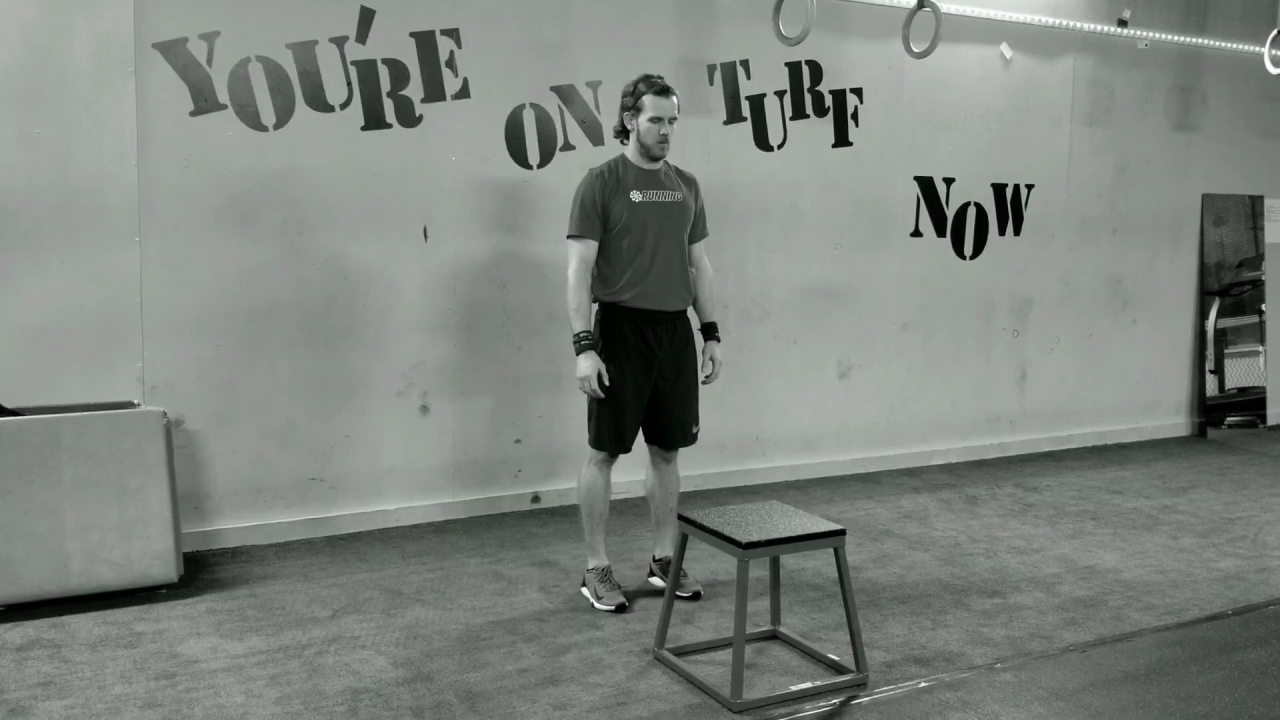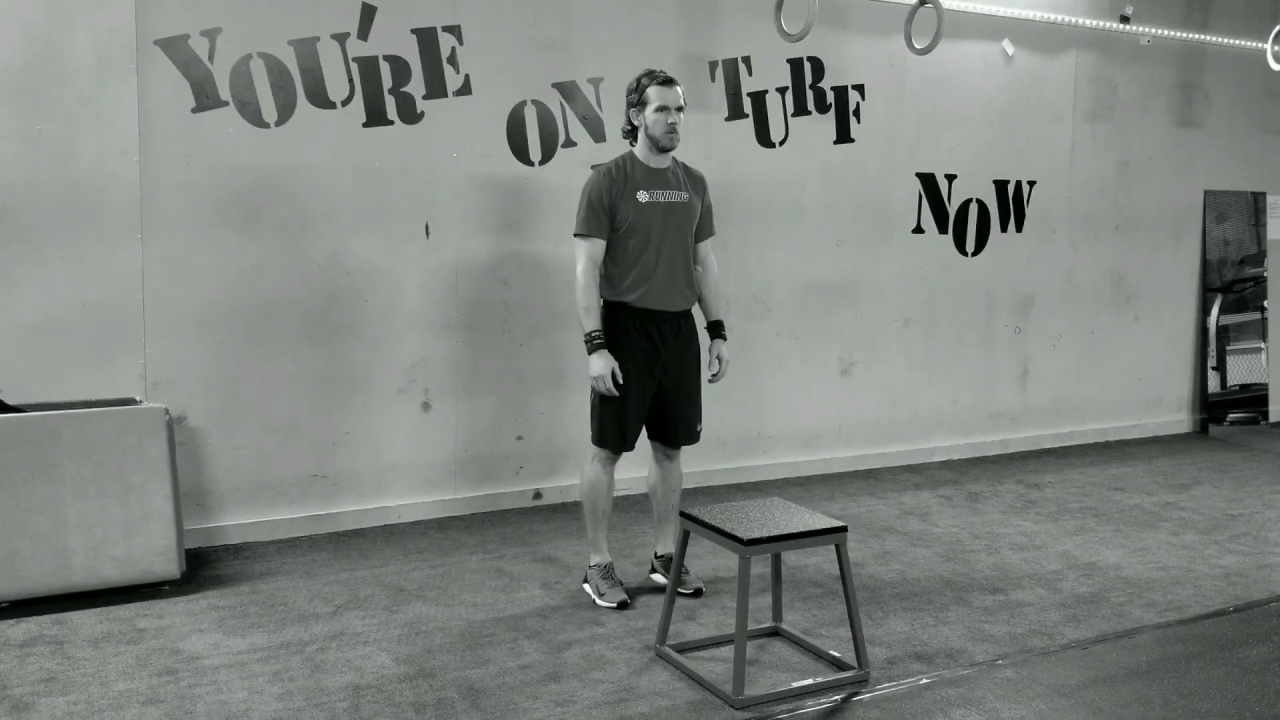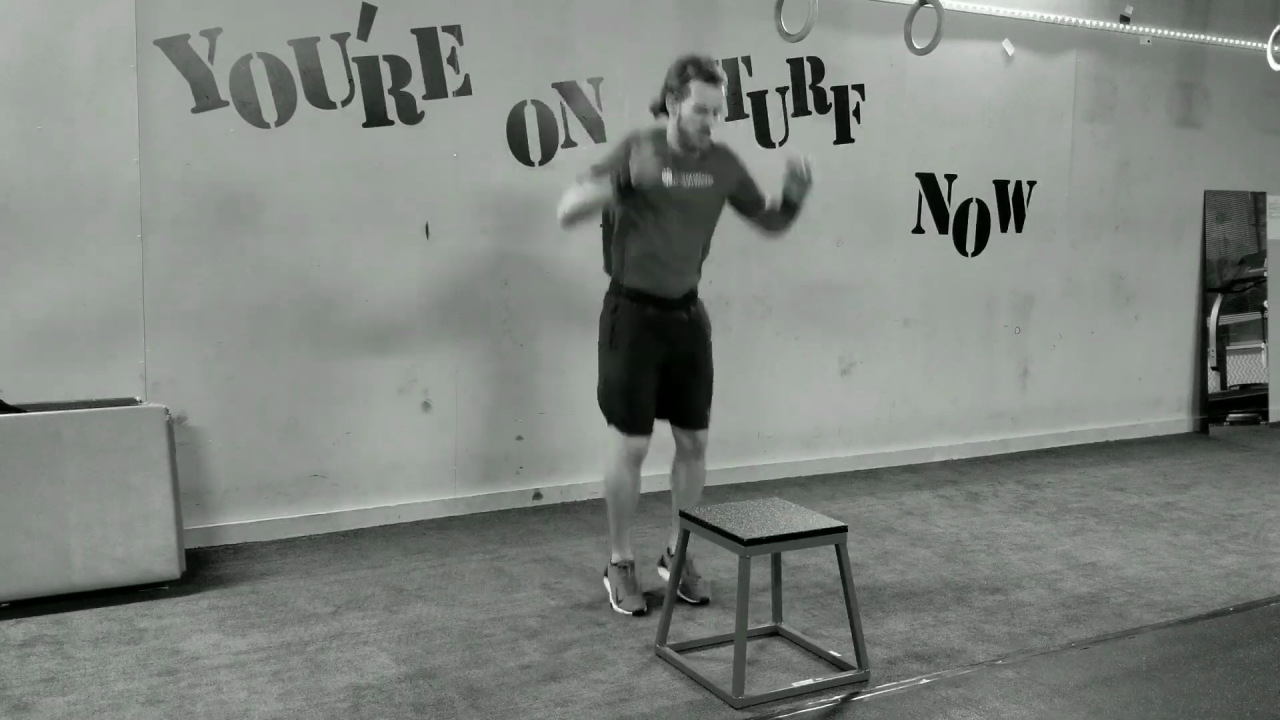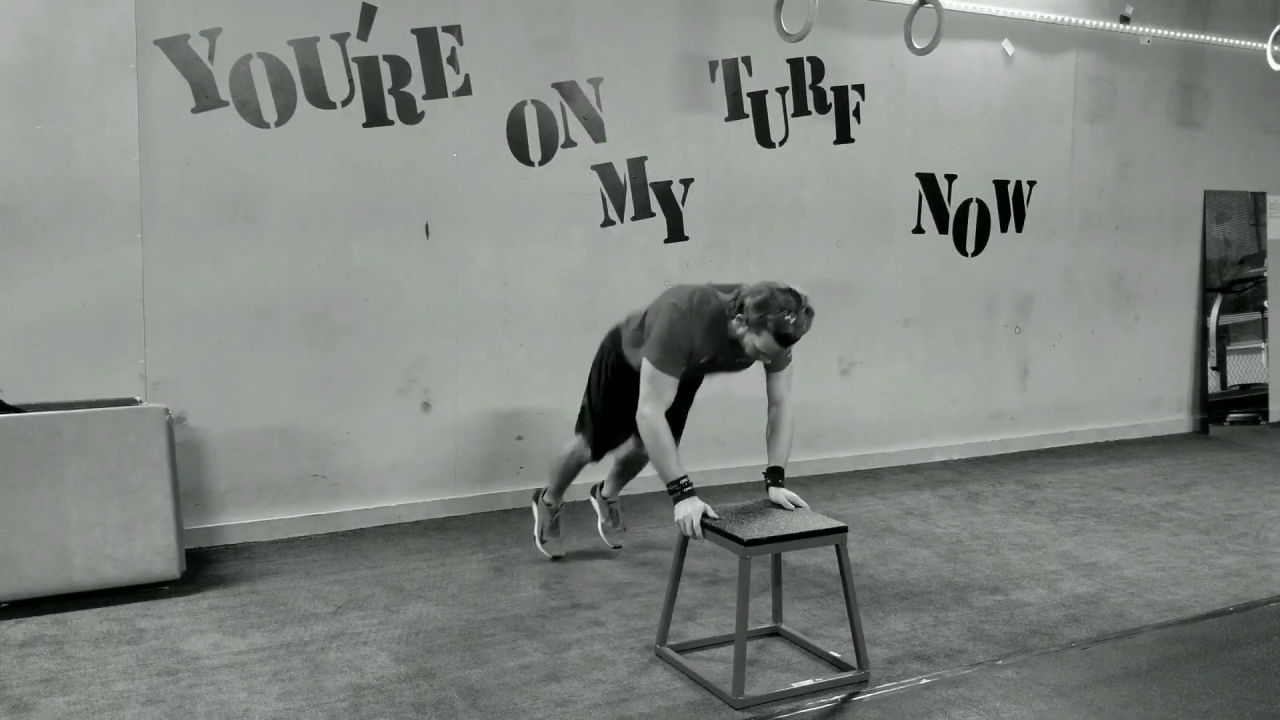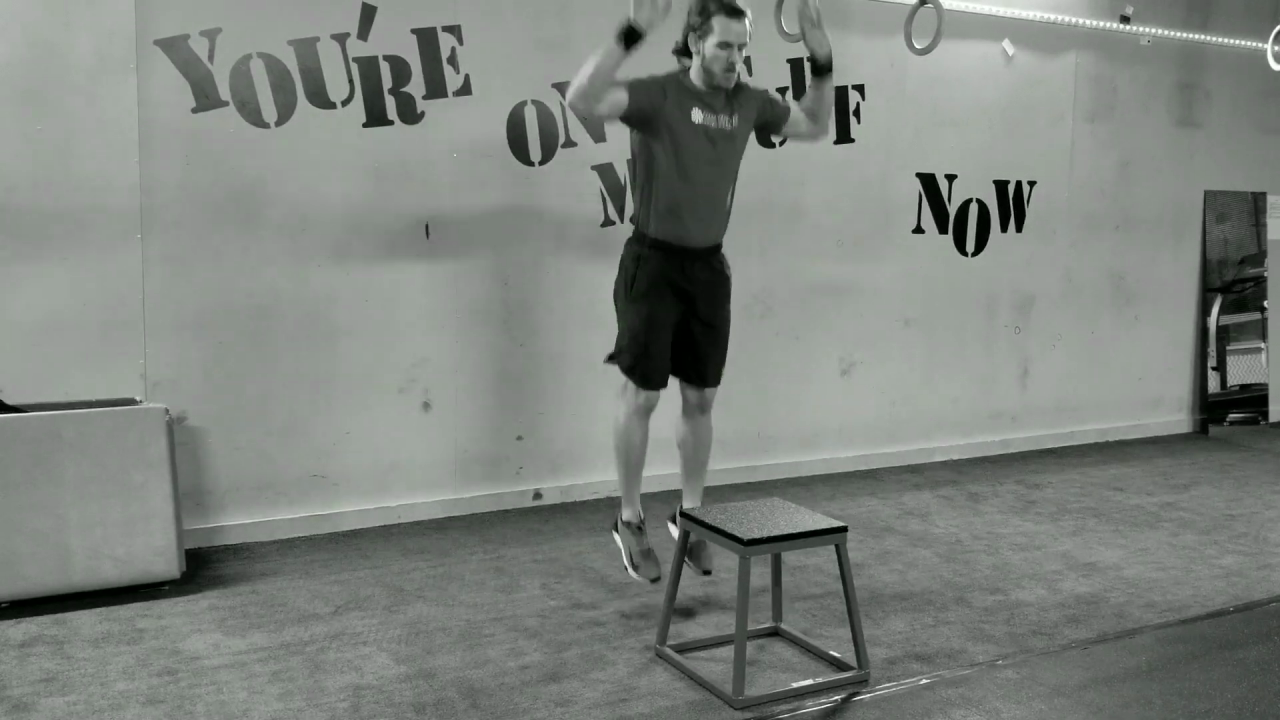
dt=1s
person 1, frame 1
left shoulder: (686, 185)
right shoulder: (600, 183)
left elbow: (699, 263)
right elbow: (579, 270)
left wrist: (711, 333)
right wrist: (584, 346)
left hip: (675, 332)
right hip: (621, 331)
left knee: (667, 450)
right knee: (604, 451)
left ankle: (664, 559)
right ankle: (597, 568)
person 1, frame 2
left shoulder: (694, 183)
right shoulder: (607, 182)
left elbow: (704, 262)
right elbow: (587, 269)
left wrist: (717, 331)
right wrist: (596, 346)
left hip: (679, 331)
right hip: (625, 330)
left knee: (670, 448)
right knee: (607, 450)
left ankle: (666, 556)
right ankle: (599, 565)
person 1, frame 3
left shoulder: (723, 164)
right shoulder: (633, 152)
left elbow: (770, 222)
right elbow: (569, 211)
left wrist: (794, 195)
right wrist: (626, 176)
left hip: (684, 313)
right hip: (632, 314)
left knee: (694, 439)
right knee: (632, 444)
left ankle: (676, 555)
right ankle: (620, 563)
person 1, frame 4
left shoulder: (772, 329)
right shoulder: (683, 317)
left elbow: (780, 405)
right elbow: (651, 412)
left wrist: (776, 481)
right wrist: (684, 494)
left hip: (683, 370)
right hip: (627, 362)
left knee: (644, 449)
right knee: (591, 447)
left ankle: (606, 496)
right ankle: (549, 502)
person 1, frame 5
left shoulder: (748, 100)
right shoulder: (658, 91)
left elbow: (815, 120)
right elbow: (580, 100)
left wrist: (820, 56)
left hip: (707, 269)
right hip: (652, 266)
left knee: (700, 402)
right knee: (642, 400)
left ankle: (689, 513)
right ankle: (630, 520)
